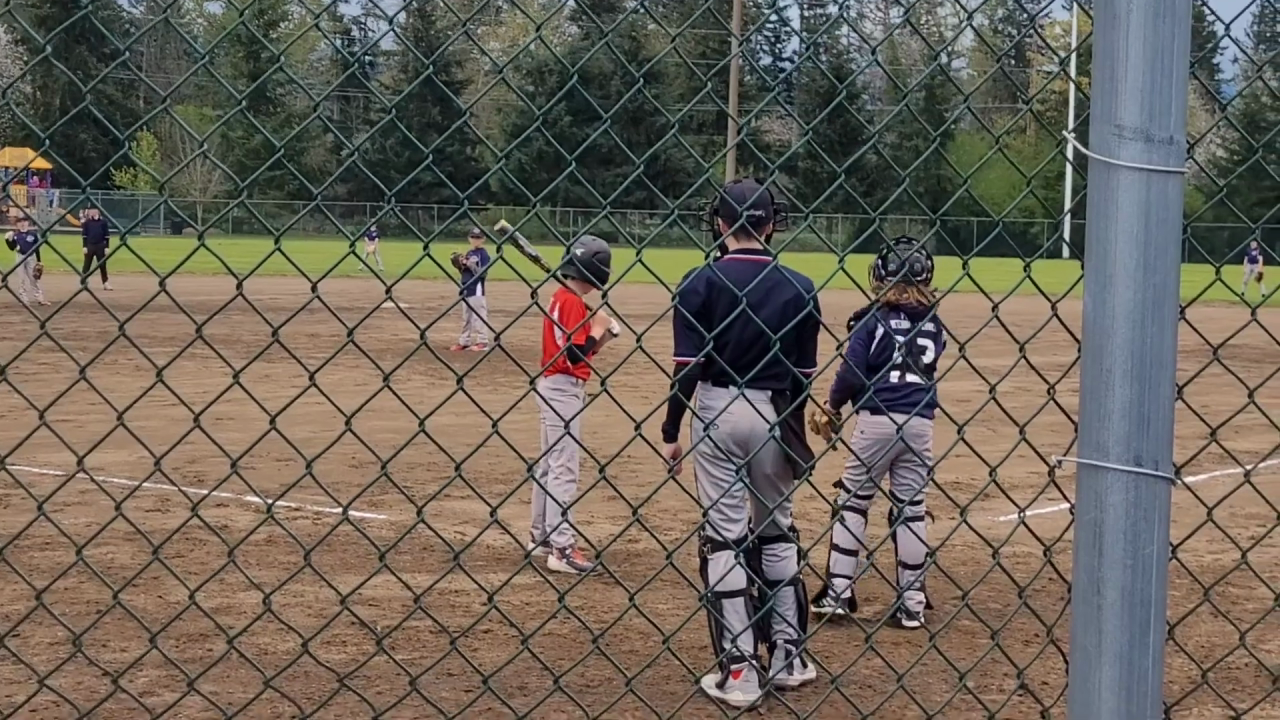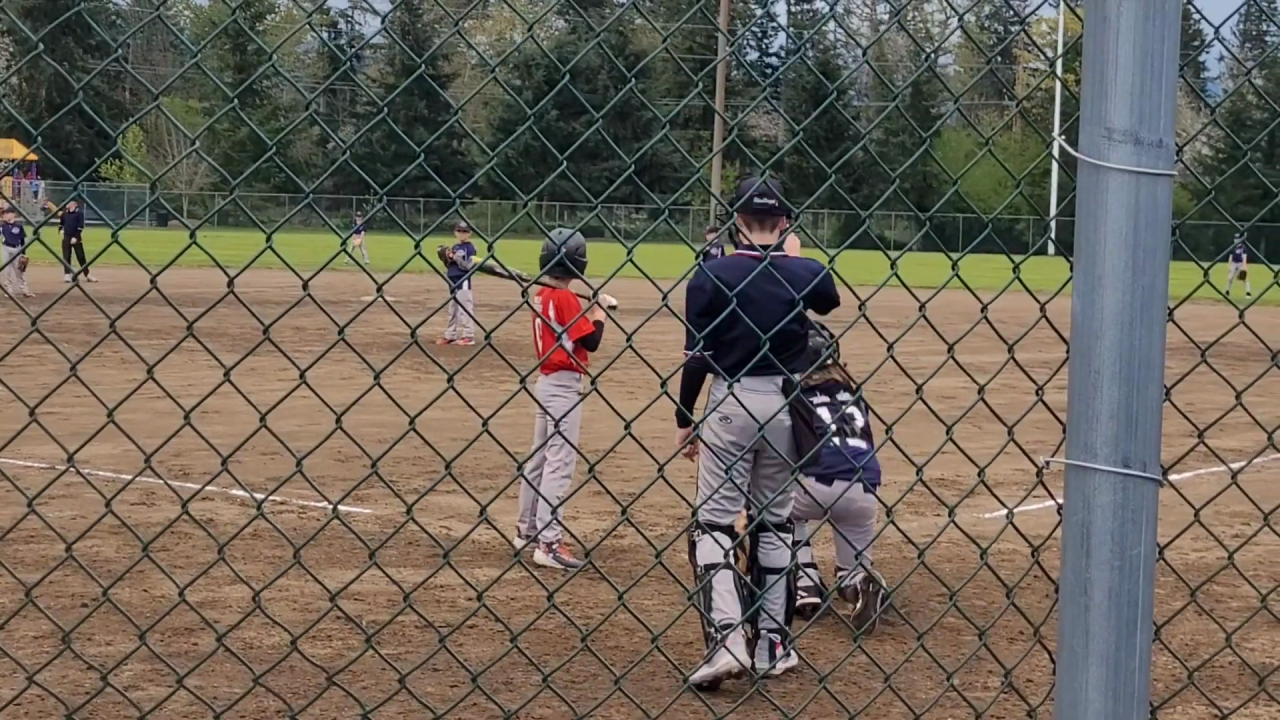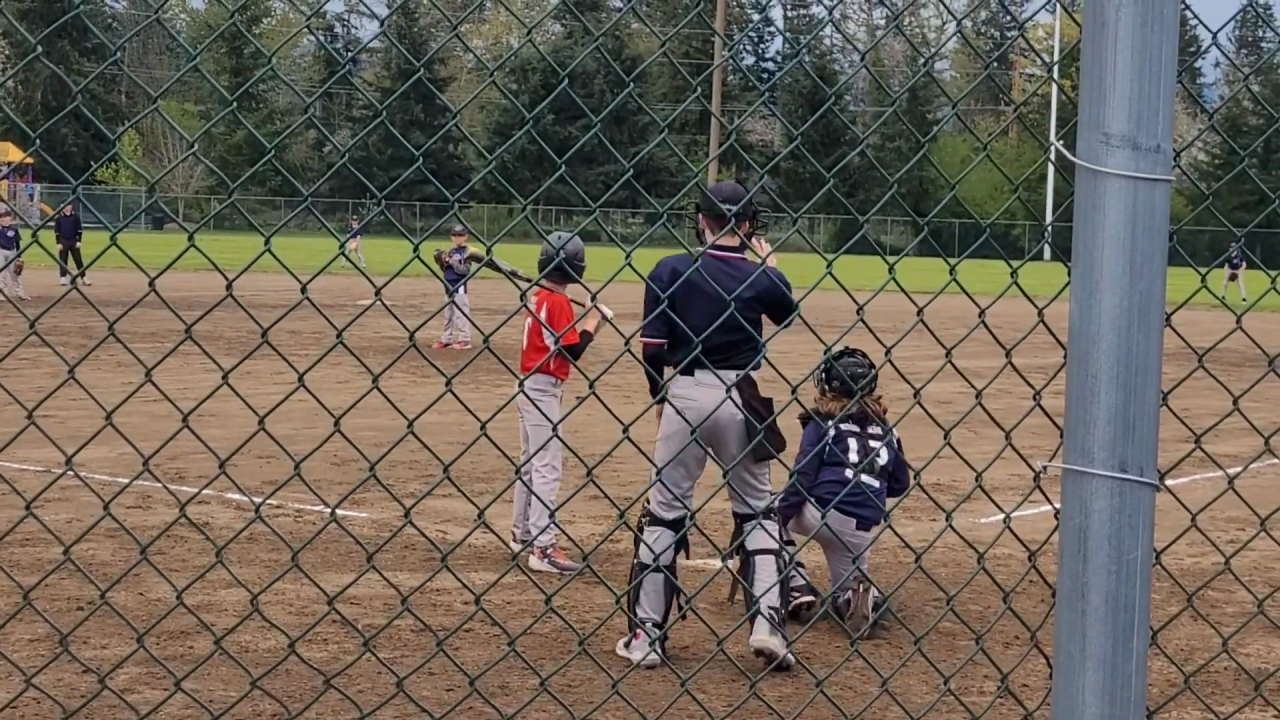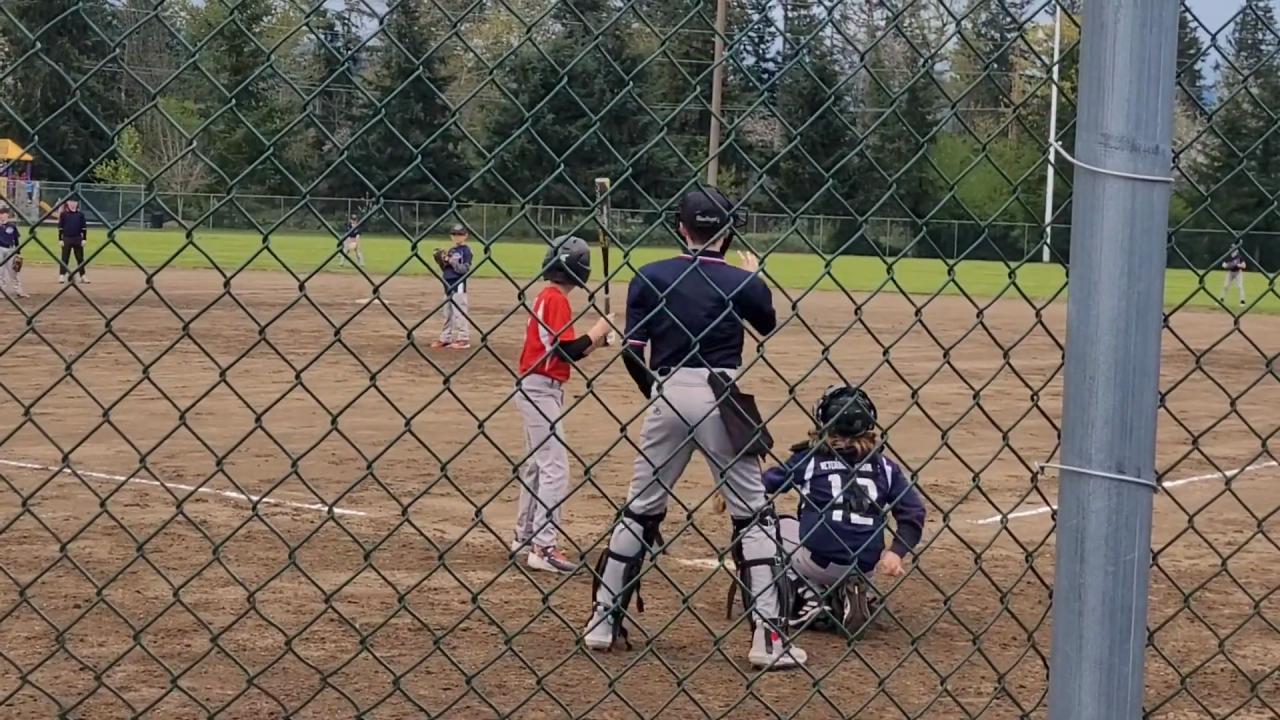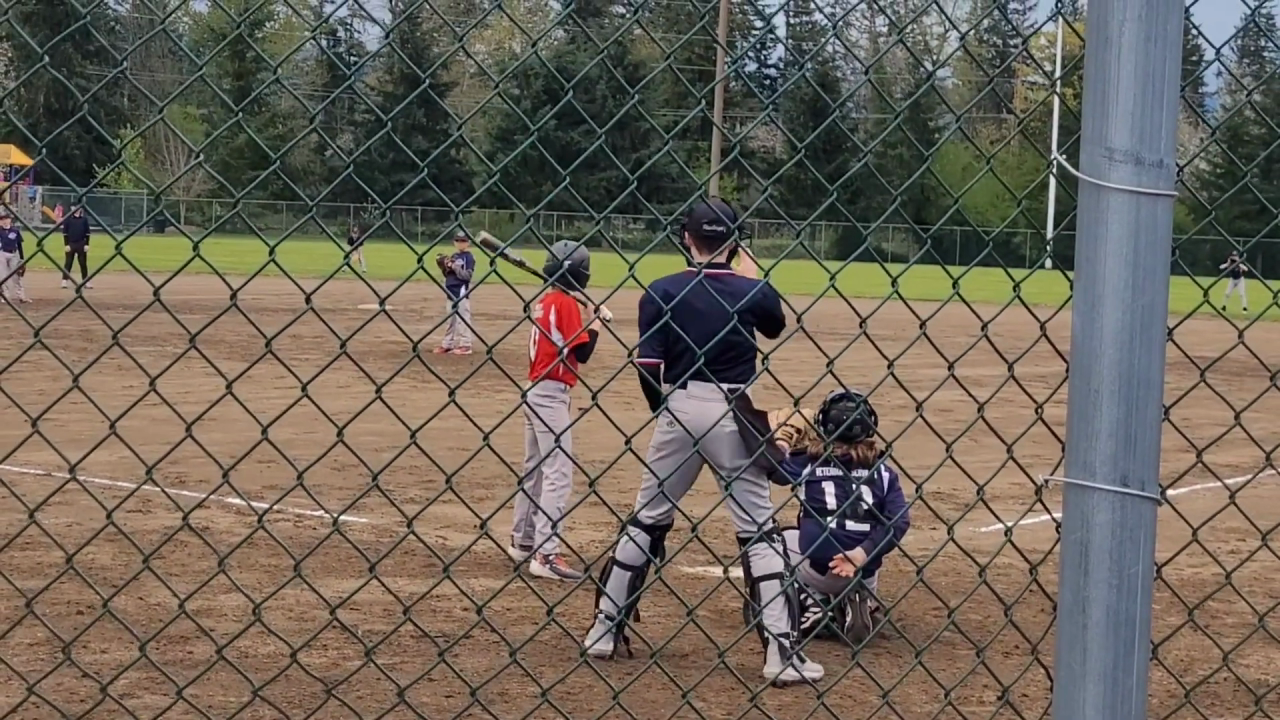
dt=0.7s
person 1, frame 1
left shoulder: (701, 282)
right shoulder: (799, 287)
left elbow: (688, 366)
right elbow: (804, 375)
left wrist: (670, 433)
left hip: (718, 414)
right hip: (775, 416)
left knee: (724, 539)
right knee: (777, 533)
left ankle: (738, 670)
right ankle: (789, 657)
person 1, frame 2
left shoulder: (710, 275)
right shoulder: (807, 273)
left elbow: (697, 358)
right elbow: (828, 301)
left wrist: (684, 419)
left hip: (730, 404)
right hip: (784, 405)
left knee: (712, 521)
right knee: (774, 523)
left ankle: (728, 634)
right ankle: (770, 643)
person 1, frame 3
left shoulder: (670, 270)
right shoulder: (766, 278)
left elbow: (653, 348)
right elbow: (787, 317)
left wrist: (659, 394)
left hip: (687, 395)
right hip: (739, 399)
left knee: (664, 515)
right knee: (758, 513)
left ankle: (646, 636)
right ankle: (767, 623)
person 1, frame 4
left shoulder: (649, 276)
right shoulder: (743, 282)
left elbow: (630, 351)
right elbow: (768, 326)
left hip: (668, 397)
right hip: (720, 400)
left knee: (639, 511)
right knee: (754, 516)
left ankle: (603, 622)
right ankle: (769, 635)
person 1, frame 5
left shoulder: (660, 291)
right shoulder: (753, 291)
left elbow: (648, 369)
right elbow: (776, 327)
left wrist: (665, 414)
left hip: (679, 410)
right hip: (732, 415)
left knee: (645, 522)
right knee: (760, 531)
left ankle: (605, 629)
right ankle: (782, 650)
person 2, frame 1
left shoulder: (560, 297)
right shoulder: (573, 302)
right elbow: (575, 355)
left wrist: (601, 336)
right wrist: (598, 329)
left hip: (554, 386)
right hip: (564, 389)
left knee: (548, 466)
right knee: (564, 469)
left ankle: (541, 536)
right ankle: (561, 549)
person 2, frame 2
left shoulder: (542, 296)
right shoulder: (565, 298)
right elbow: (591, 342)
left wrist: (593, 310)
right wrist: (599, 310)
left hip: (547, 382)
right hip: (564, 386)
left knee: (539, 460)
right knee: (559, 465)
left ankle: (527, 531)
right ankle: (549, 544)
person 2, frame 3
left shoulder: (538, 297)
right shoulder: (558, 301)
right elbow: (573, 351)
left wrist: (592, 323)
right wrist: (593, 320)
left hip: (530, 386)
right hip: (543, 389)
left knee: (531, 465)
right knee: (547, 470)
left ankle: (523, 535)
right ankle: (543, 549)
person 2, frame 4
left shoulder: (546, 297)
right shoulder: (557, 300)
right elbow: (567, 352)
left wrist: (596, 340)
right wrist: (600, 330)
left hip: (536, 388)
right hip: (541, 389)
left knee: (537, 465)
right knee: (554, 469)
left ankle: (525, 536)
right ankle: (543, 548)
person 2, frame 5
left shoulder: (543, 302)
right shoulder: (566, 303)
right elbow: (581, 353)
left wrist: (593, 321)
right wrist: (597, 320)
left hip: (536, 392)
right hip: (551, 395)
left knee: (534, 471)
right knee: (558, 475)
left ankle: (523, 542)
right ankle: (546, 555)
person 3, frame 1
left shoulder: (873, 319)
right shoulder: (934, 324)
left elbow: (852, 374)
left wrist: (831, 408)
left hip: (878, 420)
right hip: (920, 423)
left knee: (853, 502)
right knee: (911, 511)
left ankle: (839, 592)
right ankle: (912, 604)
person 3, frame 2
left shoulder: (796, 396)
right shoulder: (853, 396)
left hip: (821, 487)
right hip: (864, 495)
left knee: (788, 511)
right knee: (852, 573)
left ankle: (806, 589)
right ankle: (862, 582)
person 3, frame 3
left shoulder: (821, 424)
right shoulder: (885, 430)
left elbow: (801, 480)
right elbow: (900, 484)
left wrist: (780, 514)
left hip: (821, 513)
right hip: (861, 528)
left knee: (772, 511)
right knee: (845, 591)
left ankle: (793, 589)
right ankle: (860, 596)
person 3, frame 4
left shoulder: (810, 457)
right shoulder: (884, 464)
left elbow: (770, 481)
right elbow: (913, 510)
right wrist: (896, 552)
left hip: (817, 560)
right hip: (863, 565)
left knee: (778, 527)
left ankle: (809, 599)
right ankle: (852, 596)
person 3, frame 5
left shoulder: (808, 462)
right shoulder: (882, 471)
right elbow: (898, 522)
left wrist: (781, 441)
right wrist: (861, 554)
left hip: (816, 568)
right hip: (865, 574)
left knee: (781, 539)
left ankle: (813, 605)
right ankle: (862, 606)
